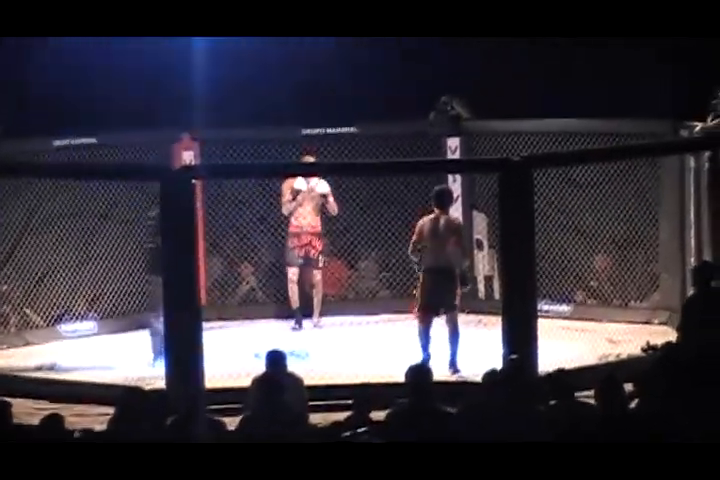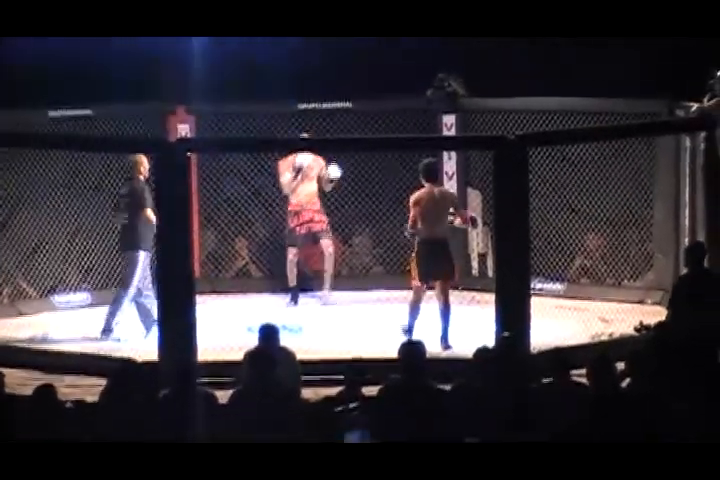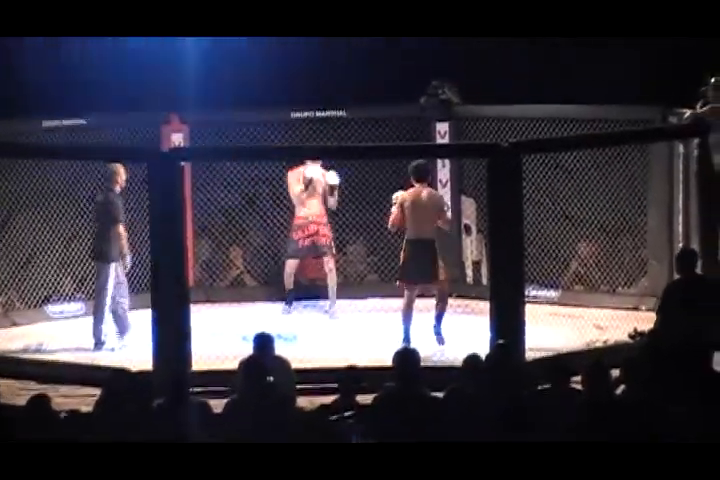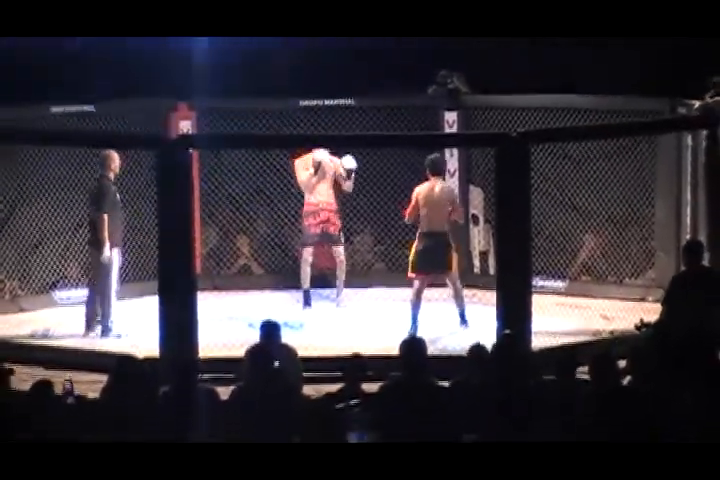
dt=0.3s
person 1, frame 1
left shoulder: (423, 223)
right shoulder: (455, 225)
left elbow: (412, 251)
right elbow: (462, 256)
right wrist: (460, 270)
left hip: (429, 275)
right hip: (448, 275)
left knee: (424, 321)
right knee: (452, 321)
left ankle: (426, 356)
right ankle: (452, 363)
person 1, frame 2
left shoulder: (417, 197)
right shoulder: (449, 196)
left elbow: (412, 226)
right elbow: (465, 220)
left wrist: (410, 232)
left hip: (423, 247)
right hip: (442, 247)
left knee: (417, 292)
right knee: (443, 294)
left ankle: (410, 329)
right ankle: (444, 338)
person 1, frame 3
left shoulder: (403, 197)
right shoulder: (436, 197)
left elbow: (393, 226)
right elbow: (446, 225)
left wrist: (396, 206)
left hip: (411, 248)
right hip: (429, 248)
left knee: (409, 296)
right knee: (442, 292)
left ankle: (406, 338)
right ankle: (437, 327)
person 1, frame 4
left shoulder: (419, 190)
right shoulder: (450, 191)
left elbow: (409, 219)
right elbow: (460, 219)
left hip: (424, 240)
right hip: (443, 240)
left knee: (419, 285)
right knee: (454, 282)
left ankle: (414, 324)
right ankle: (462, 319)
person 2, frame 1
left shoulder: (153, 214)
left hip: (153, 269)
right hip: (162, 270)
left knee: (156, 312)
left ankle: (159, 354)
right ankle: (161, 353)
person 2, frame 2
left shoulder: (125, 188)
right shoulder: (141, 187)
left elbow: (118, 216)
right elbow: (148, 213)
right wrist: (156, 225)
left hip: (128, 243)
right hip: (138, 245)
left knee: (144, 287)
right knee: (128, 288)
left ankle: (151, 325)
right ankle: (108, 328)
person 2, frame 3
left shoulder: (103, 198)
right shoulder: (113, 200)
right elbow: (119, 229)
right wrist: (127, 252)
left hip: (107, 255)
right hip: (108, 256)
left knee: (120, 294)
right knee: (105, 298)
left ankle: (124, 332)
right ankle: (100, 341)
person 2, frame 4
left shoulder: (101, 185)
right shoulder: (107, 187)
right elbow: (103, 217)
right wrist: (106, 245)
left hip: (100, 243)
right hip: (108, 244)
left knee: (96, 285)
right knee: (108, 286)
left ankle: (91, 325)
right ankle: (106, 328)
person 3, frame 1
left shoulder: (321, 184)
right shoulder: (289, 183)
left elbow: (334, 212)
right elbow: (284, 210)
left wrist: (327, 197)
right wrist: (296, 196)
left hip: (315, 234)
right hip: (296, 234)
left knee: (317, 279)
right knee: (292, 276)
left ankle: (316, 317)
right ankle: (298, 319)
person 3, frame 2
left shoulder: (318, 162)
right shoulder: (285, 163)
left elbow: (327, 187)
right elbow: (286, 189)
left wrist: (332, 180)
right wrist: (298, 173)
left hip: (315, 210)
right hip: (296, 212)
left knee: (329, 250)
right knee: (291, 256)
left ankle: (326, 290)
right ankle: (294, 295)
person 3, frame 3
left shoulder: (325, 175)
right shoulder: (294, 175)
left elbow: (333, 205)
right elbow: (297, 201)
left wrist: (334, 190)
right wrist: (308, 185)
left hip: (321, 223)
right hip: (301, 224)
left knee: (330, 266)
right knee: (290, 268)
left ankle: (332, 307)
right ankle: (289, 298)
person 3, frame 4
left shoulder: (335, 162)
right shoulder: (301, 162)
left elbow: (348, 188)
right elbow: (305, 187)
left wrist: (349, 174)
right wrist: (316, 169)
left hip: (331, 210)
right hip: (311, 211)
left knee: (340, 256)
right knee: (307, 256)
left ankle: (339, 295)
right ankle: (306, 298)
